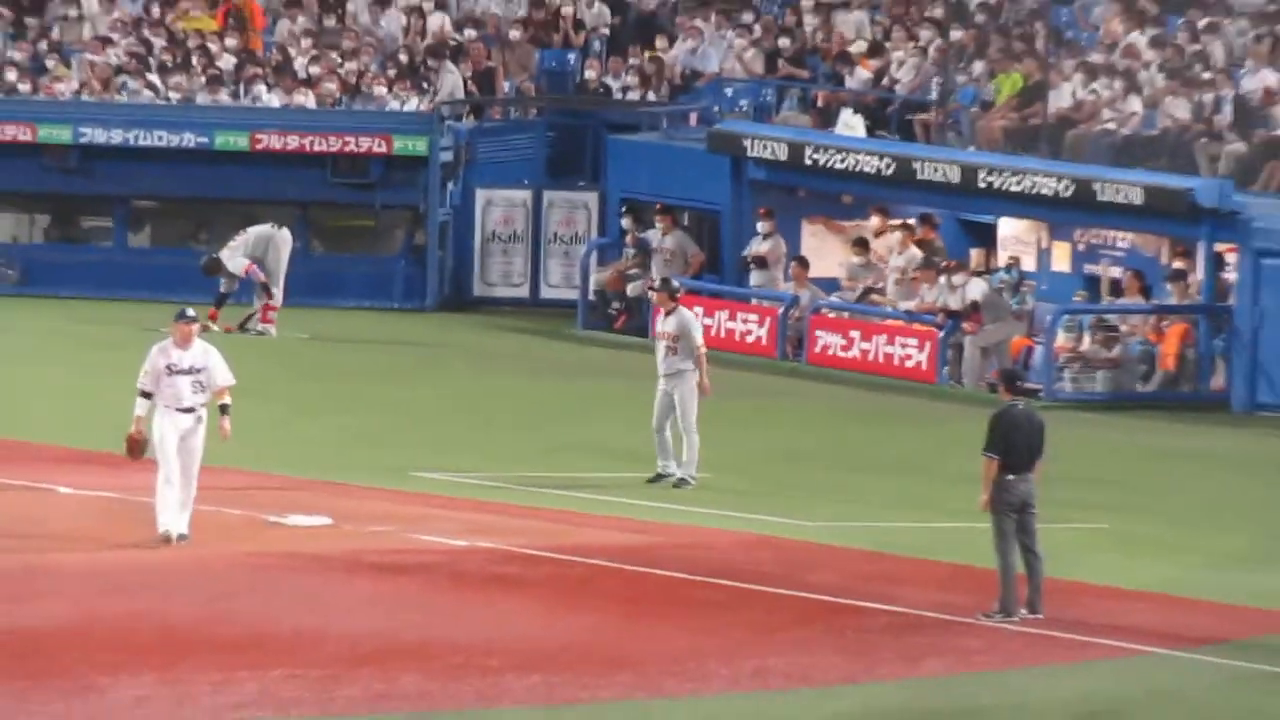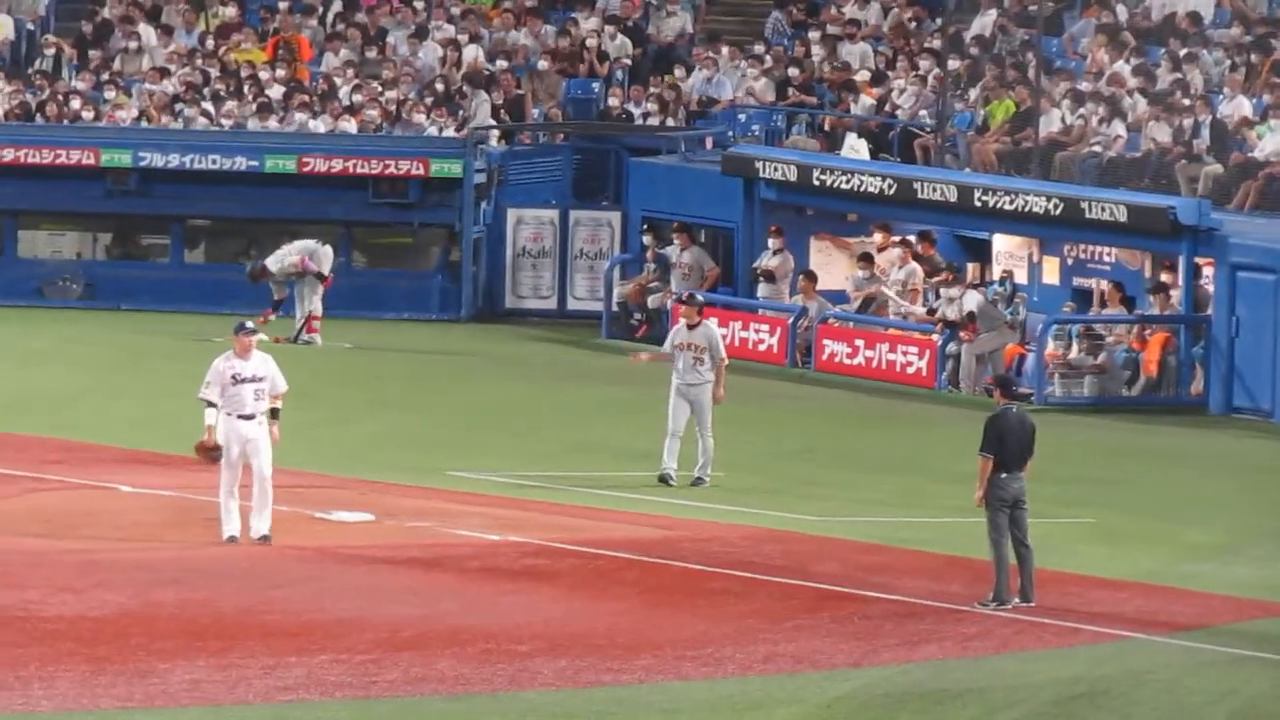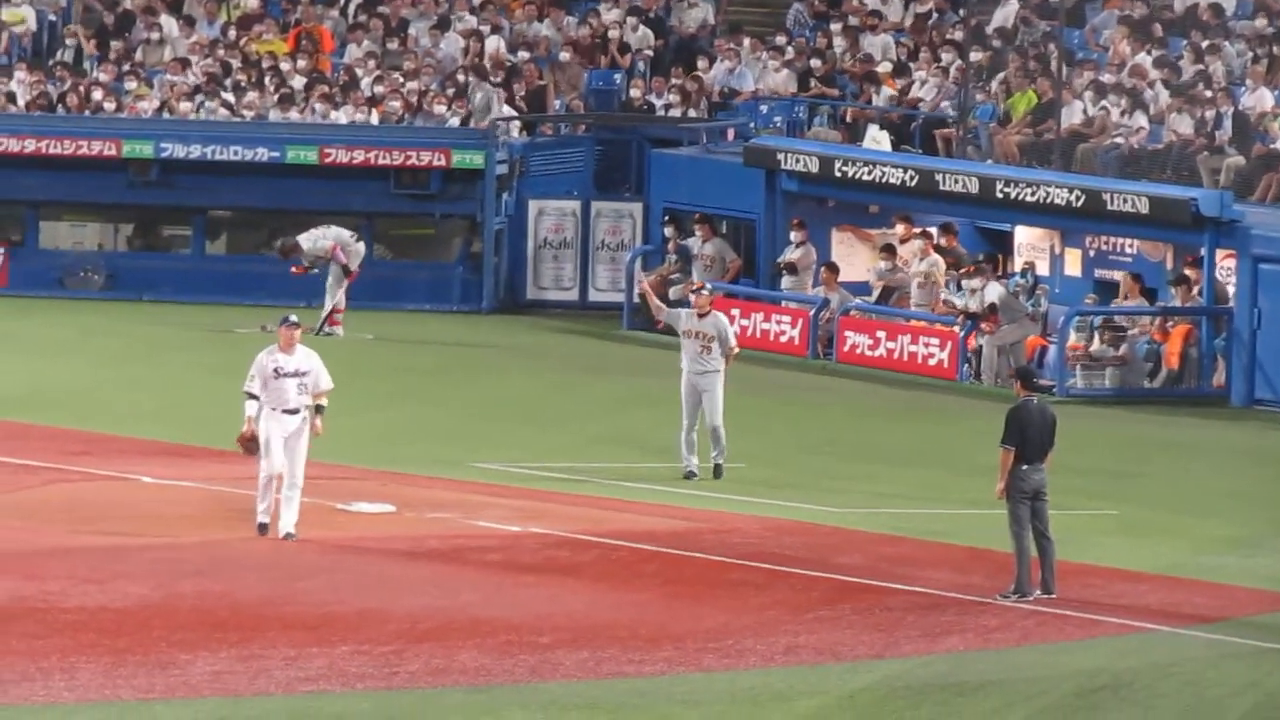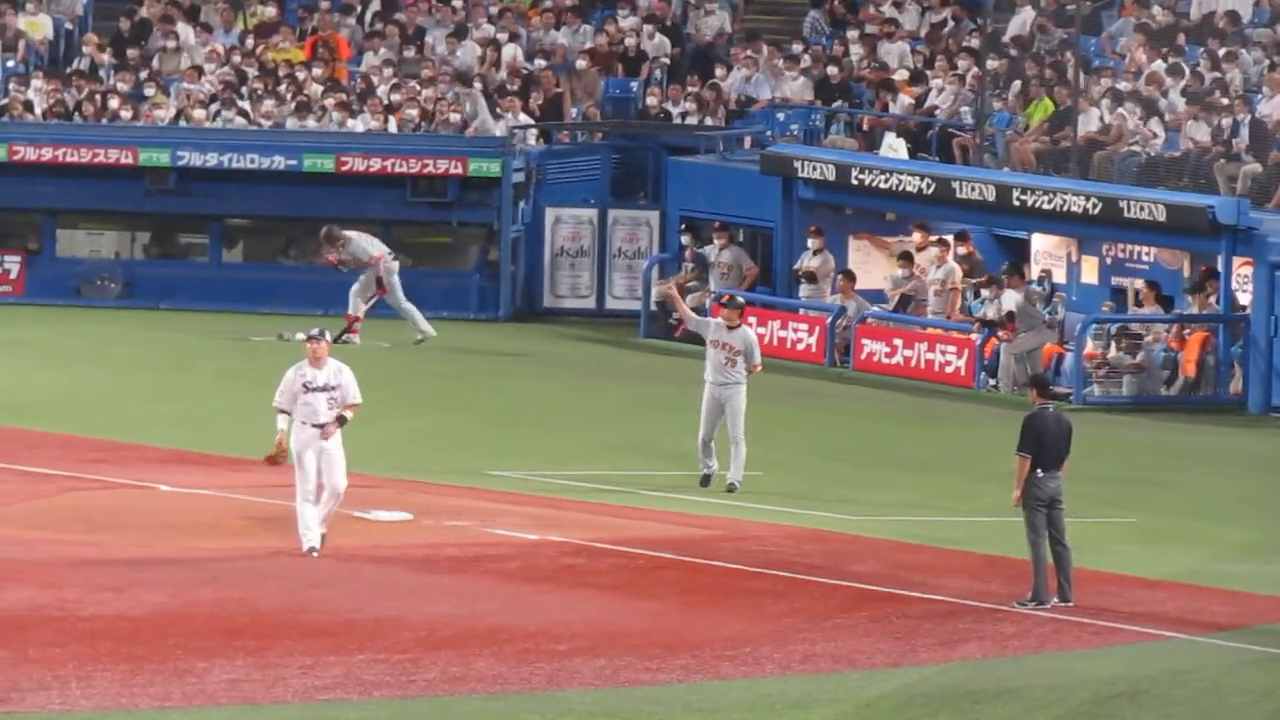
dt=0.5s
person 1, frame 1
left shoulder: (1001, 417)
right shoulder: (1035, 418)
left elbow: (992, 458)
right elbow: (1037, 457)
left wrist: (986, 491)
left hip: (1006, 485)
right hip: (1027, 485)
left knee: (1006, 549)
right knee: (1030, 547)
left ankle: (1007, 608)
right ankle: (1034, 605)
person 1, frame 2
left shoulder: (996, 419)
right shoulder: (1027, 420)
left elbow: (988, 457)
right elbow: (1028, 457)
left wrist: (980, 488)
left hip: (999, 483)
right hip: (1019, 483)
left knee: (1000, 542)
right knee: (1022, 540)
left ankle: (1002, 597)
right ankle: (1026, 595)
person 1, frame 3
left shoulder: (1017, 411)
right shoulder: (1048, 412)
left elbow: (1009, 449)
right elbow: (1049, 448)
left wrist: (1001, 480)
left hip: (1020, 475)
right hip: (1040, 475)
left knee: (1021, 534)
right knee: (1043, 532)
left ankle: (1023, 589)
right ankle: (1048, 587)
person 1, frame 4
left shoulder: (1033, 419)
right shoulder: (1064, 420)
left elbow: (1025, 457)
right elbow: (1065, 456)
left wrist: (1017, 488)
left hip: (1036, 482)
right hip: (1056, 483)
left knee: (1037, 541)
right knee: (1059, 540)
left ankle: (1040, 596)
right ankle: (1065, 594)
person 2, frame 1
left shoulder: (208, 352)
right shoulder: (159, 352)
left elbow: (223, 387)
right elbow: (146, 389)
left wrist: (225, 417)
right wrist: (138, 420)
left hip: (196, 419)
right hip: (167, 417)
left knee: (189, 476)
right knee: (168, 473)
left ankle: (181, 527)
right ankle: (167, 528)
person 2, frame 2
left shoulder: (266, 361)
right shoulder: (221, 364)
left elbow: (277, 394)
right elbow: (211, 400)
left wrist: (274, 423)
right wrist: (209, 430)
left hip: (258, 424)
right hip: (230, 424)
left knee: (264, 474)
right knee: (230, 480)
left ankle: (260, 528)
right ankle: (231, 530)
person 2, frame 3
left shoulder: (310, 357)
right shoulder: (265, 357)
left elbow: (322, 391)
right elbow: (253, 392)
left wrist: (318, 416)
right wrist: (249, 420)
left hip: (299, 421)
right hip: (272, 419)
left knee: (295, 476)
right knee: (272, 469)
left ankle: (287, 525)
right ankle: (263, 515)
person 2, frame 4
left shoulder: (341, 371)
right shoulder: (295, 372)
left elbow: (351, 405)
right elbow: (284, 406)
left wrist: (336, 425)
right wrist: (281, 432)
left hip: (330, 435)
right hip: (303, 434)
left knee: (337, 486)
right knee: (306, 489)
left ankle: (319, 524)
right ankle: (310, 540)
person 3, frame 1
left shoulder: (686, 318)
right shoulder: (662, 317)
left elbow: (699, 350)
left wrist: (703, 377)
right wrist: (657, 375)
left hip: (685, 378)
right hip: (665, 379)
left knee: (688, 427)
right knee: (659, 425)
left ankle: (687, 475)
right ankle: (667, 468)
person 3, frame 2
left shoulder: (710, 331)
right shoulder: (677, 330)
left elbow: (721, 361)
right elbow: (667, 354)
left wrist: (719, 387)
right wrist: (647, 356)
left hip: (701, 387)
right hip: (679, 386)
left knee: (704, 433)
right knee: (674, 431)
left ankle: (703, 475)
person 3, frame 3
left shoulder: (720, 321)
right shoulder: (683, 317)
left elbow: (732, 349)
left wrist: (719, 365)
left hip: (712, 378)
right hip: (689, 377)
left knee: (715, 424)
right knee: (689, 425)
left ankle: (718, 460)
right ankle: (691, 467)
person 3, frame 4
left shoulder: (748, 336)
right shoulder: (712, 326)
left elbow: (756, 366)
left wrist: (737, 372)
left hip: (735, 390)
right hip: (712, 388)
left knee: (736, 436)
right knee: (705, 436)
right ankle: (708, 469)
